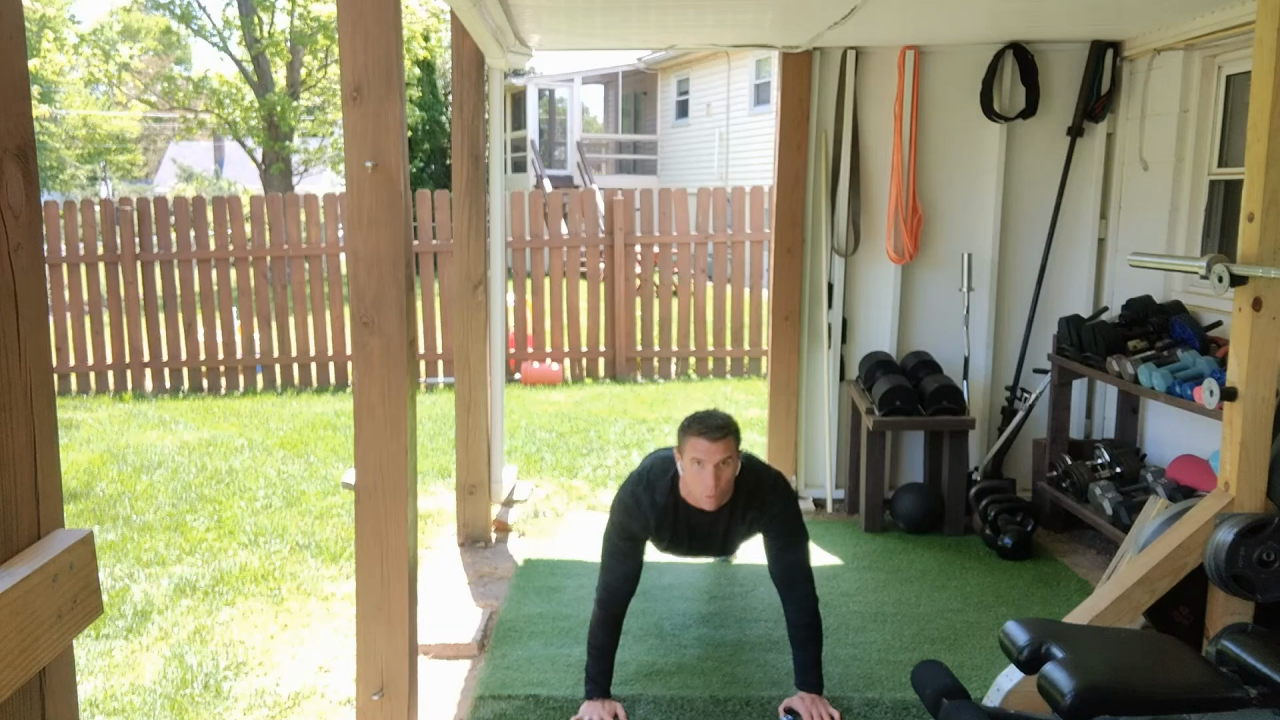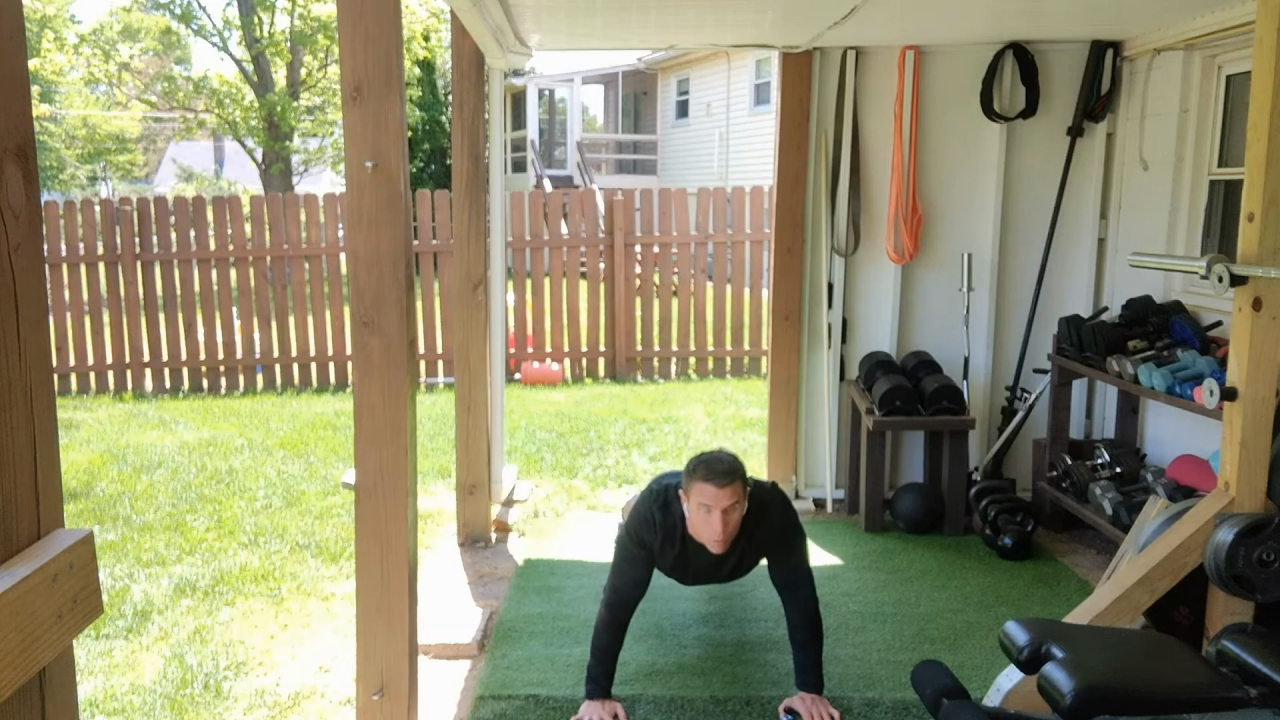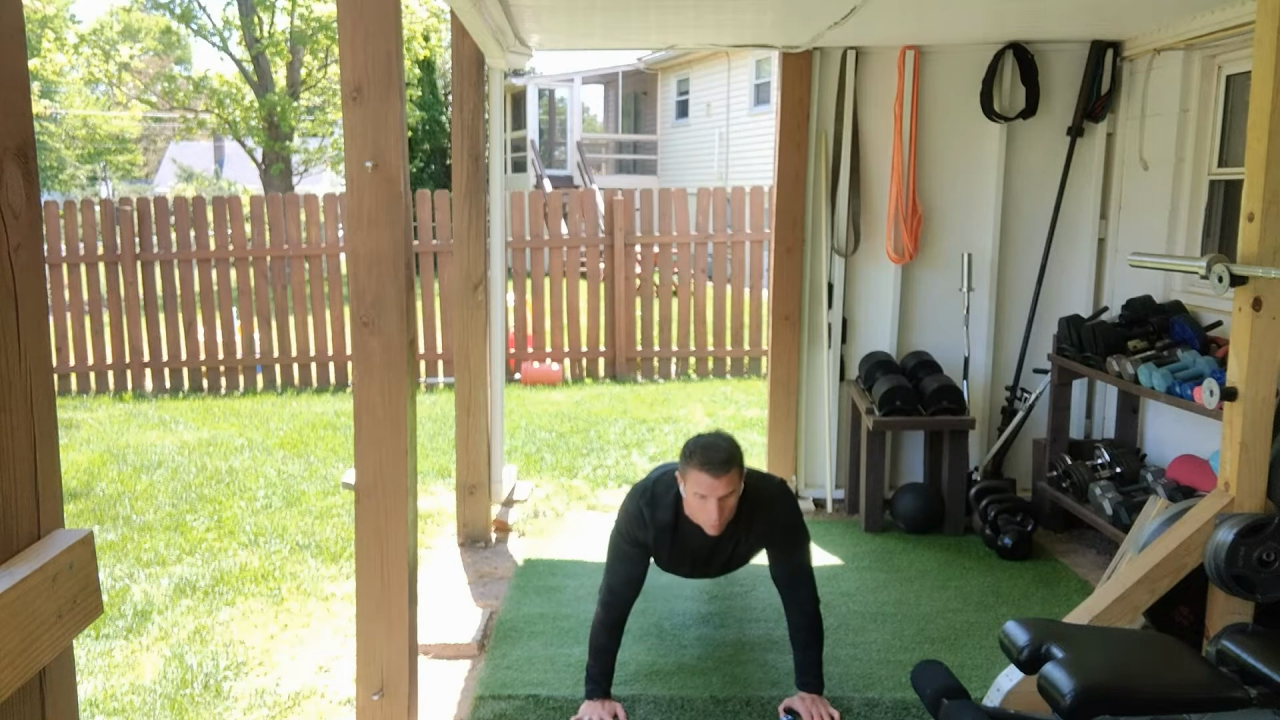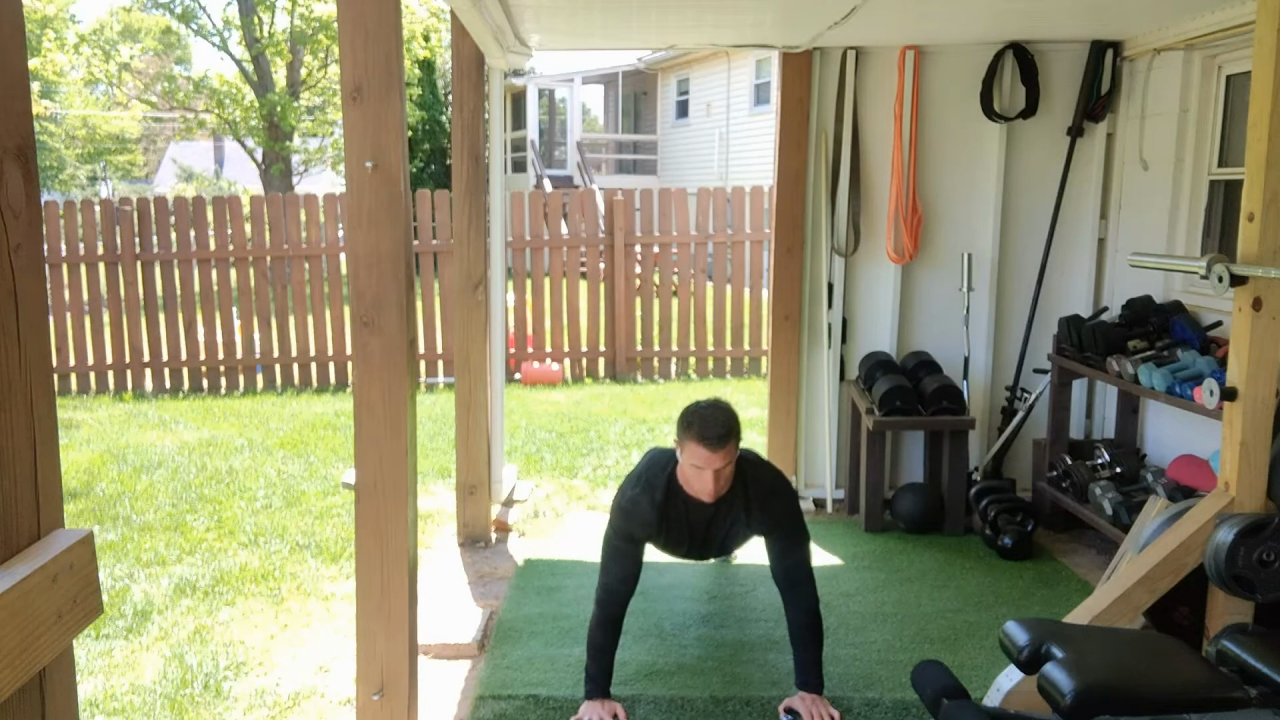
dt=1s
person 1, frame 1
left shoulder: (769, 490)
right shoulder: (641, 493)
left elbow: (797, 589)
right elbow: (612, 592)
left wrist: (810, 688)
right wrist: (596, 693)
left hip: (726, 534)
right hip: (667, 536)
person 1, frame 2
left shoulder: (772, 510)
right shoulder: (653, 512)
left elbow: (800, 597)
right elbow: (618, 601)
left wrist: (810, 689)
right wrist: (597, 694)
person 1, frame 3
left shoulder: (773, 501)
right shoulder: (646, 505)
left elbow: (799, 594)
right elbow: (614, 598)
left wrist: (810, 689)
right wrist: (596, 694)
person 1, frame 4
left shoulder: (768, 488)
right shoulder: (640, 493)
left elbow: (797, 587)
right elbow: (613, 592)
left wrist: (810, 688)
right wrist: (596, 693)
left hip: (727, 536)
right hip: (667, 539)
